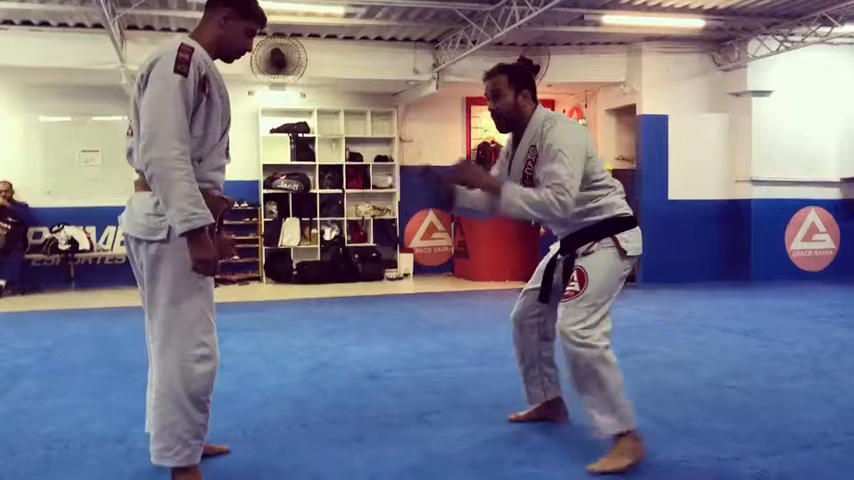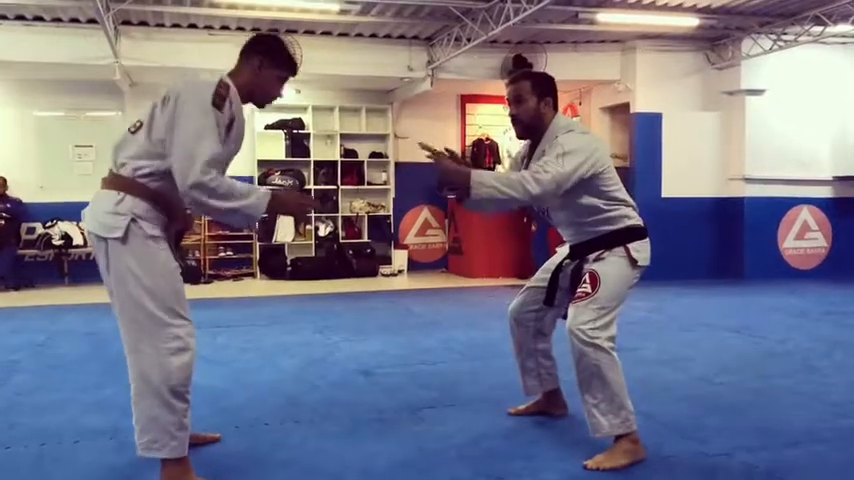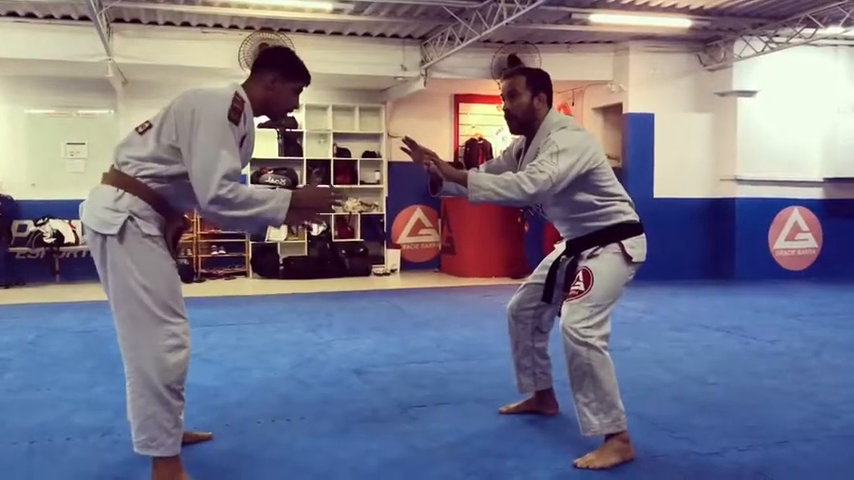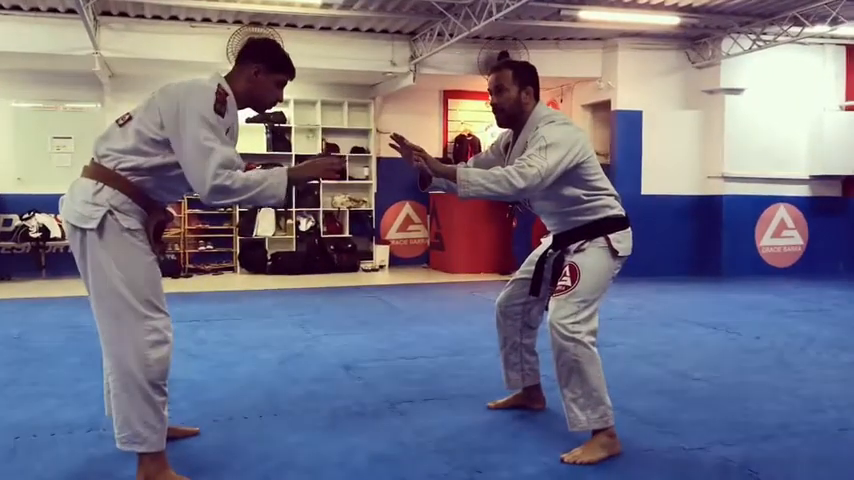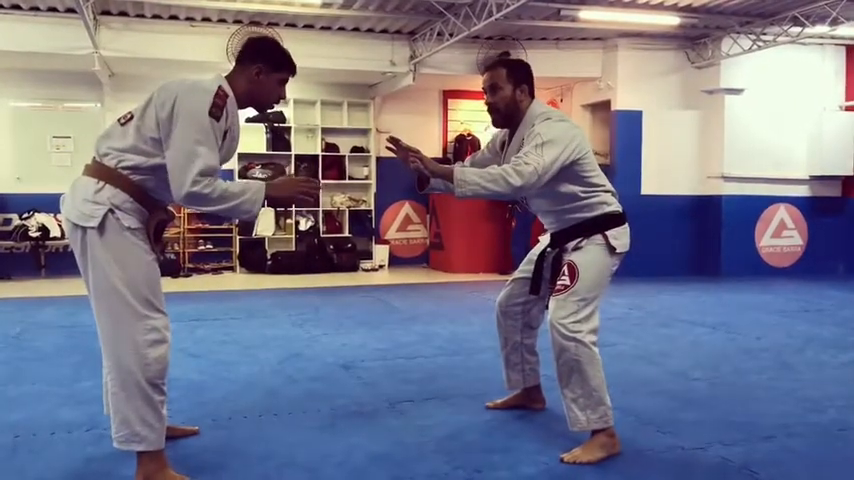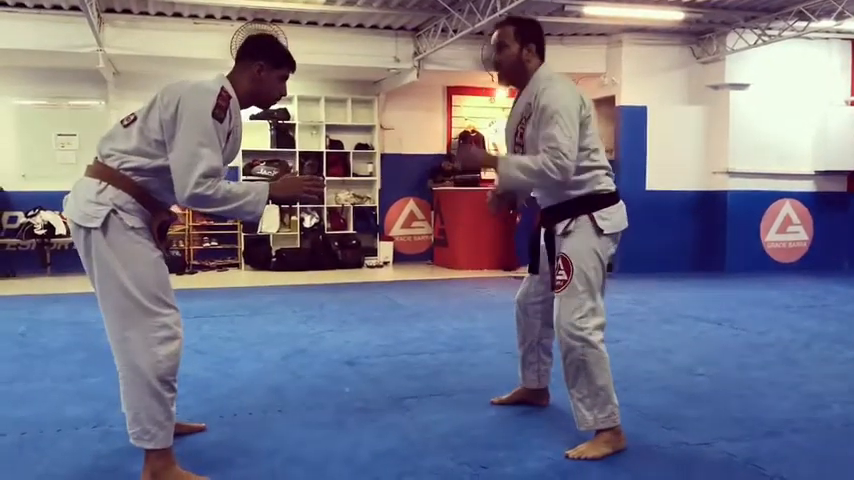
dt=0.7s
person 1, frame 1
left shoulder: (198, 69)
right shoulder: (181, 60)
right elbow: (163, 154)
left wrist: (206, 224)
right wrist: (196, 231)
left hip: (177, 220)
right hip: (171, 222)
left knee: (175, 340)
right knee: (188, 346)
left ankle: (178, 439)
person 1, frame 2
left shoulder: (226, 108)
right shoulder: (208, 94)
left elbow: (204, 184)
right elbow: (198, 180)
left wrist: (269, 205)
right wrist: (271, 201)
left hip: (138, 218)
right hip: (126, 218)
left knee: (159, 336)
right knee: (166, 340)
left ankle: (168, 431)
person 1, frame 3
left shoulder: (234, 113)
right shoulder: (220, 106)
left elbow: (215, 194)
right elbow: (217, 195)
left wrist: (281, 210)
right wrist: (290, 201)
left hip: (133, 214)
right hip: (125, 215)
left knee: (152, 334)
right knee: (162, 338)
left ankle: (162, 428)
person 1, frame 4
left shoulder: (216, 105)
right shoulder: (203, 99)
left elbow: (205, 180)
right elbow: (216, 183)
right wrist: (294, 174)
left hip: (118, 208)
right hip: (104, 208)
left knee: (134, 329)
right knee: (143, 334)
left ankle: (145, 422)
person 1, frame 5
left shoulder: (220, 107)
right shoulder: (202, 98)
left elbow: (188, 183)
right elbow: (194, 188)
left wrist: (247, 195)
right wrist: (270, 190)
left hip: (119, 208)
right hip: (106, 208)
left knee: (130, 328)
right knee: (140, 333)
left ankle: (143, 422)
person 1, frame 6
left shoulder: (218, 104)
right shoulder: (207, 99)
left elbow: (186, 182)
right elbow: (197, 188)
left wrist: (230, 200)
right wrist: (272, 190)
left hip: (120, 208)
right hip: (109, 210)
left knee: (145, 326)
right knee: (154, 332)
left ankle: (155, 420)
person 2, frame 1
left shoulder: (561, 136)
right shoulder: (516, 145)
left elbow: (559, 203)
right elbow: (490, 203)
left wrist: (495, 188)
right wrist: (451, 190)
left hip: (607, 239)
right hip: (573, 242)
left knee: (579, 329)
right knee: (528, 318)
left ankle: (626, 438)
right ankle: (549, 403)
person 2, frame 2
left shoulder: (575, 143)
right shoulder: (532, 149)
left elbow: (531, 187)
right elbow: (502, 199)
left wrist: (465, 177)
right wrist: (460, 182)
left hip: (617, 248)
right hip: (579, 248)
left knee: (586, 330)
right knee: (525, 313)
left ankle: (628, 439)
right ankle: (550, 396)
person 2, frame 3
left shoulder: (568, 139)
right shoulder: (526, 145)
left elbow: (530, 186)
right elbow: (488, 176)
left wrist: (456, 176)
right wrist: (438, 173)
left hip: (612, 244)
right hip: (575, 243)
left knee: (579, 327)
right knee: (524, 311)
left ankle: (617, 438)
right ankle: (543, 395)
person 2, frame 4
left shoulder: (557, 133)
right shoulder: (513, 138)
left elbow: (520, 180)
right elbow: (474, 170)
left wrist: (444, 170)
right wrist: (428, 169)
left hip: (598, 238)
right hip: (562, 238)
left knee: (567, 324)
right knee: (512, 306)
left ankle: (603, 434)
right ankle: (529, 390)
person 2, frame 5
left shoulder: (552, 130)
right shoulder: (510, 135)
left elbow: (518, 179)
right elbow: (471, 170)
left wrist: (441, 170)
right wrist: (425, 170)
left hip: (596, 235)
right hip: (560, 236)
left knee: (568, 323)
right knee: (513, 306)
left ankle: (603, 433)
right ankle: (529, 390)
person 2, frame 6
left shoulder: (554, 95)
right shoulder: (528, 99)
left elbow: (557, 166)
left wrist: (495, 163)
right wrist: (508, 189)
left hip: (587, 219)
right hip: (560, 220)
left knee: (577, 323)
right knee: (532, 304)
left ankle: (608, 430)
right ankle: (534, 387)
